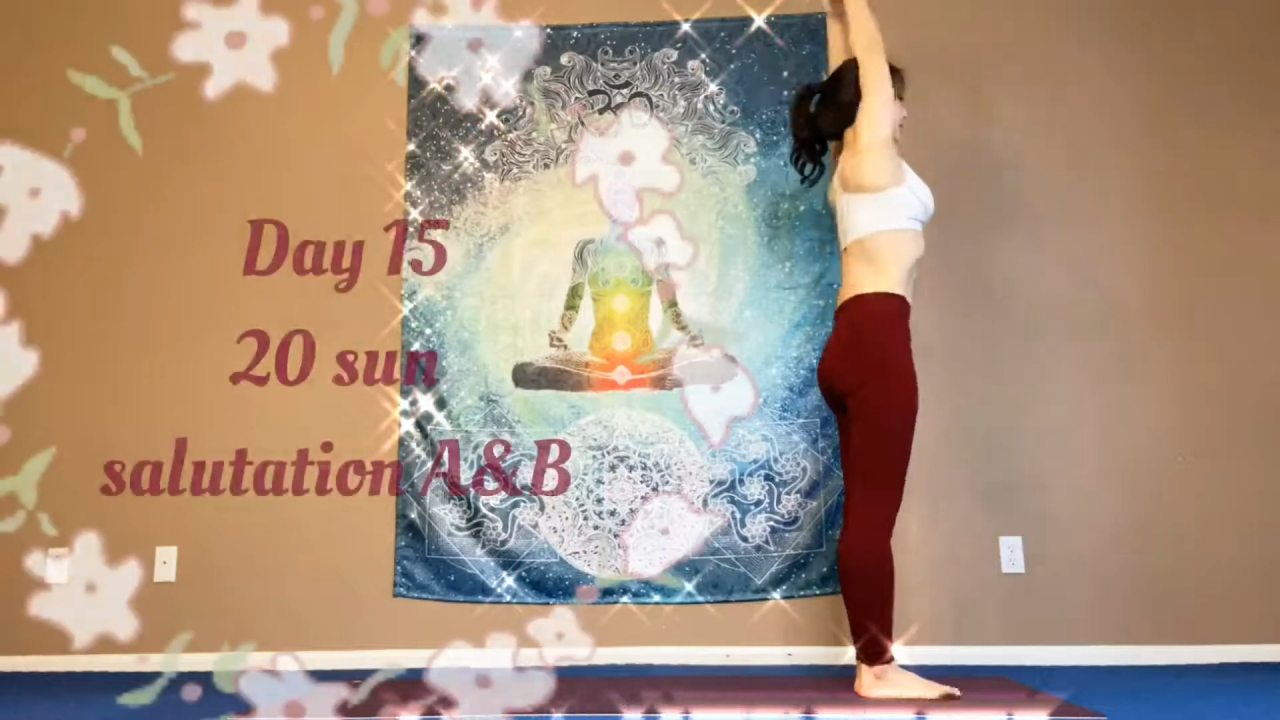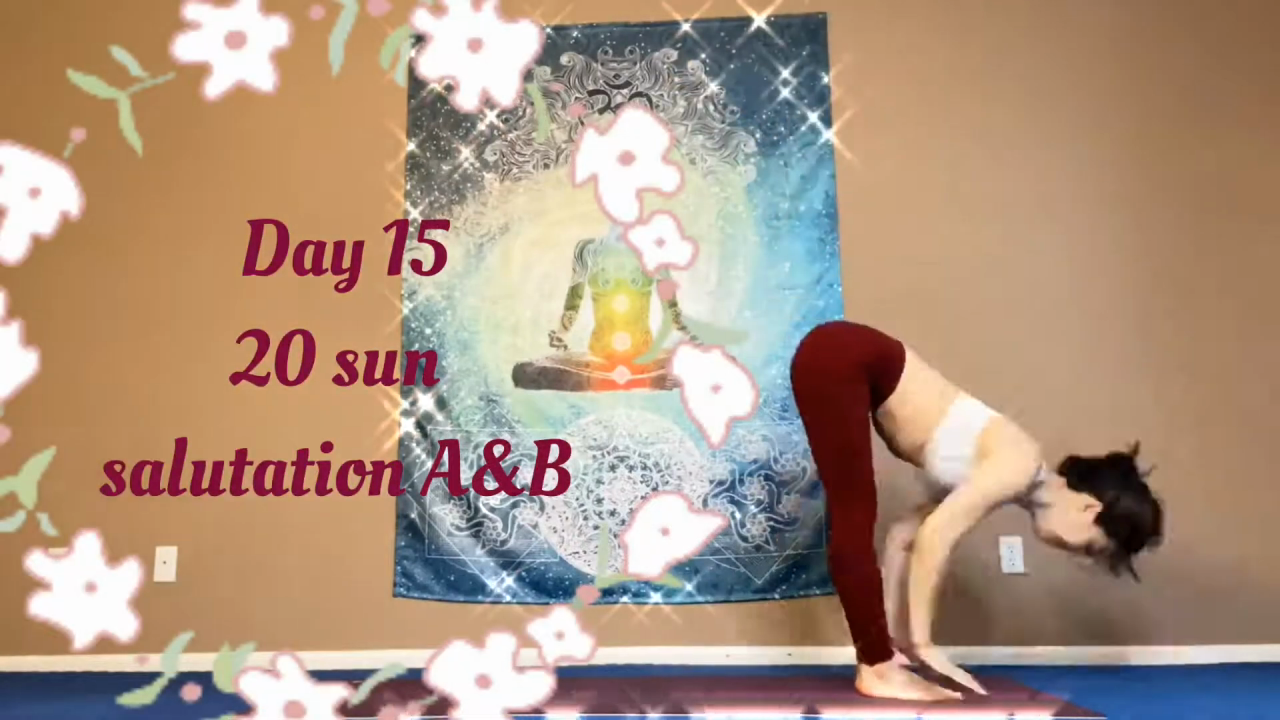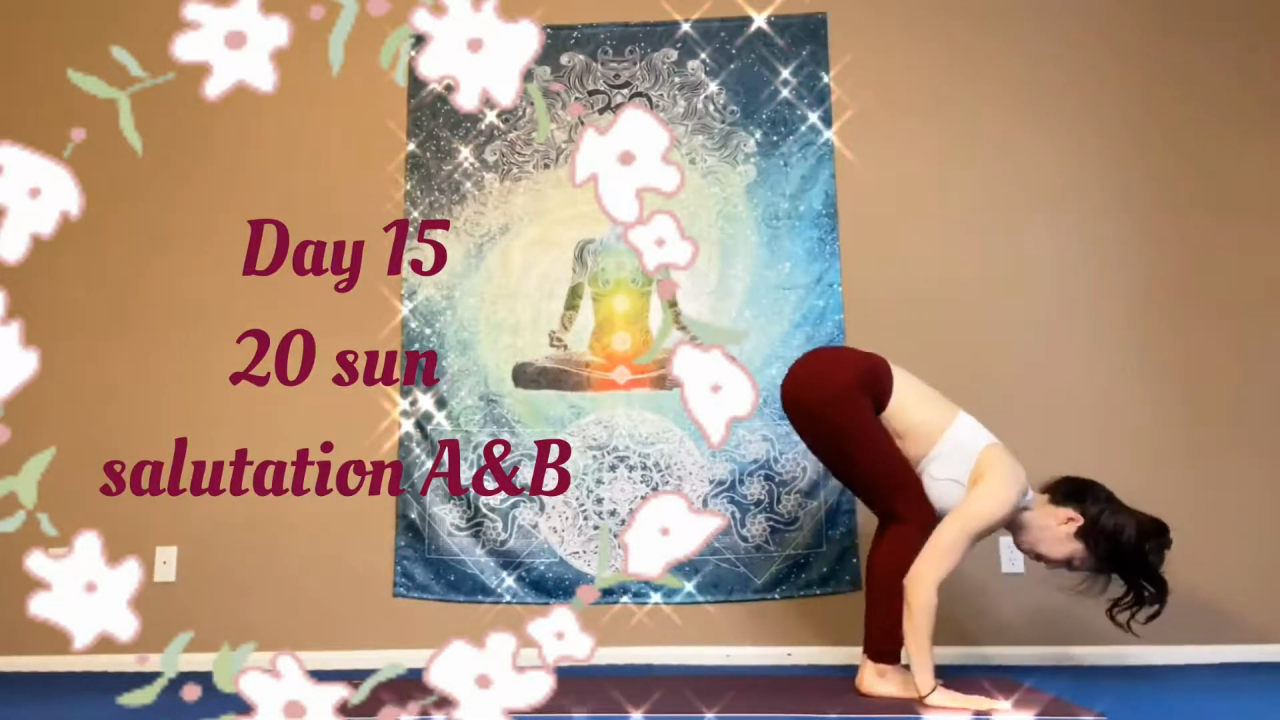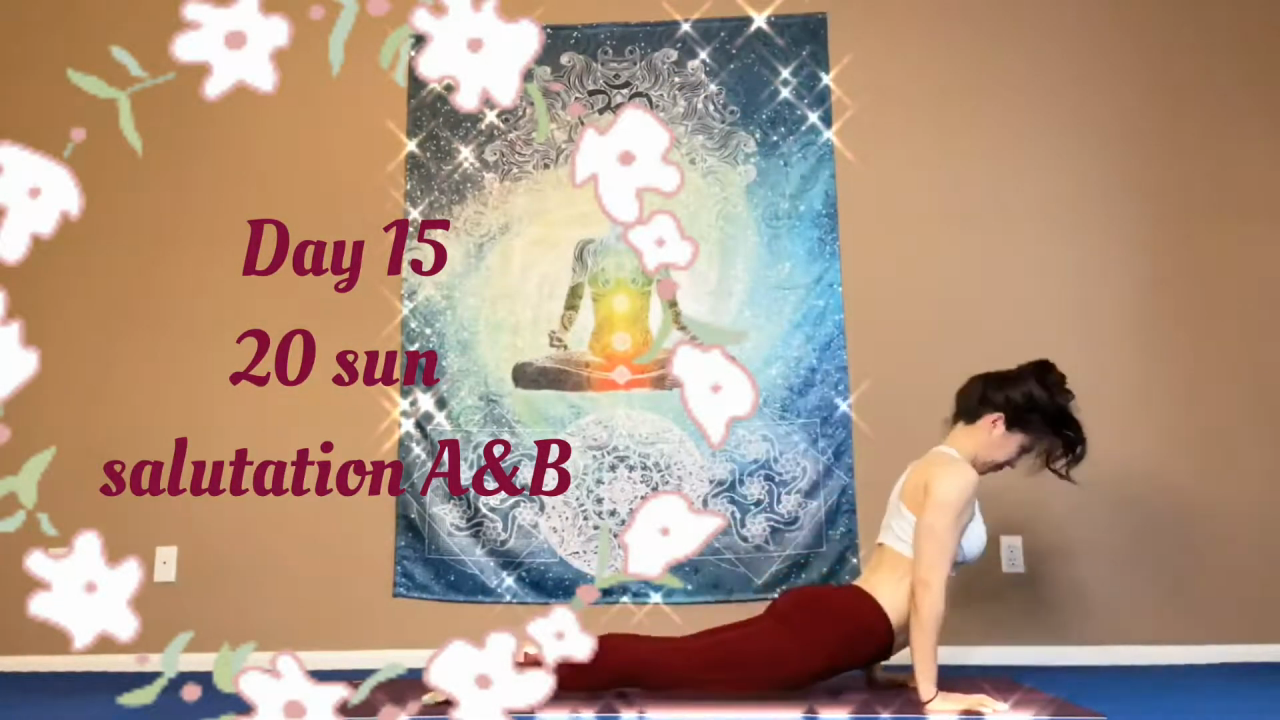
dt=0.7s
person 1, frame 1
left shoulder: (853, 163)
right shoulder: (870, 149)
left elbow: (853, 64)
right elbow: (869, 60)
left hip: (857, 345)
right hip: (874, 339)
left knee: (867, 513)
right knee: (872, 513)
left ankle: (876, 661)
right ankle: (876, 668)
person 1, frame 2
left shoulder: (1003, 470)
right shoulder: (1019, 466)
left elbow: (911, 533)
right elbow: (935, 537)
right wrist: (917, 639)
left hip: (847, 359)
right hip: (840, 359)
left knee: (854, 516)
right knee: (852, 514)
left ankle: (877, 663)
right ankle: (875, 668)
person 1, frame 3
left shoulder: (987, 494)
right shoulder: (1001, 490)
left elbow: (917, 572)
right elbow: (921, 579)
left wrist: (882, 651)
right wrist: (927, 686)
left hip: (843, 382)
right hip: (828, 381)
left knee: (906, 517)
right knee: (912, 516)
left ankle: (878, 665)
right ankle: (879, 669)
person 1, frame 4
left shoulder: (937, 470)
right shoulder: (955, 478)
right elbow: (928, 590)
left wrist: (872, 662)
left hip: (836, 614)
right hip: (841, 621)
left knee: (702, 660)
right knee: (684, 668)
right ankle: (529, 672)
person 2, frame 1
right shoulder: (588, 250)
left elbow: (670, 304)
right elbow: (571, 305)
left wrist: (689, 336)
right wrist: (558, 338)
left hip: (645, 357)
right hip: (597, 359)
right knee: (525, 373)
person 2, frame 2
right shoulder: (588, 250)
left elbow: (669, 302)
right elbow: (572, 303)
left wrist: (686, 336)
right wrist: (560, 335)
left hip: (645, 358)
right hip: (599, 357)
right knee: (524, 372)
person 2, frame 3
right shoulder: (588, 250)
left elbow: (670, 304)
right elbow: (572, 304)
right wrist: (560, 335)
left hip: (646, 358)
right hip: (598, 359)
right knee: (525, 372)
person 2, frame 4
right shoulder: (588, 250)
left elbow: (669, 302)
right elbow: (572, 303)
right wrist: (560, 338)
left hip: (645, 358)
right hip: (598, 359)
right knee: (524, 372)
